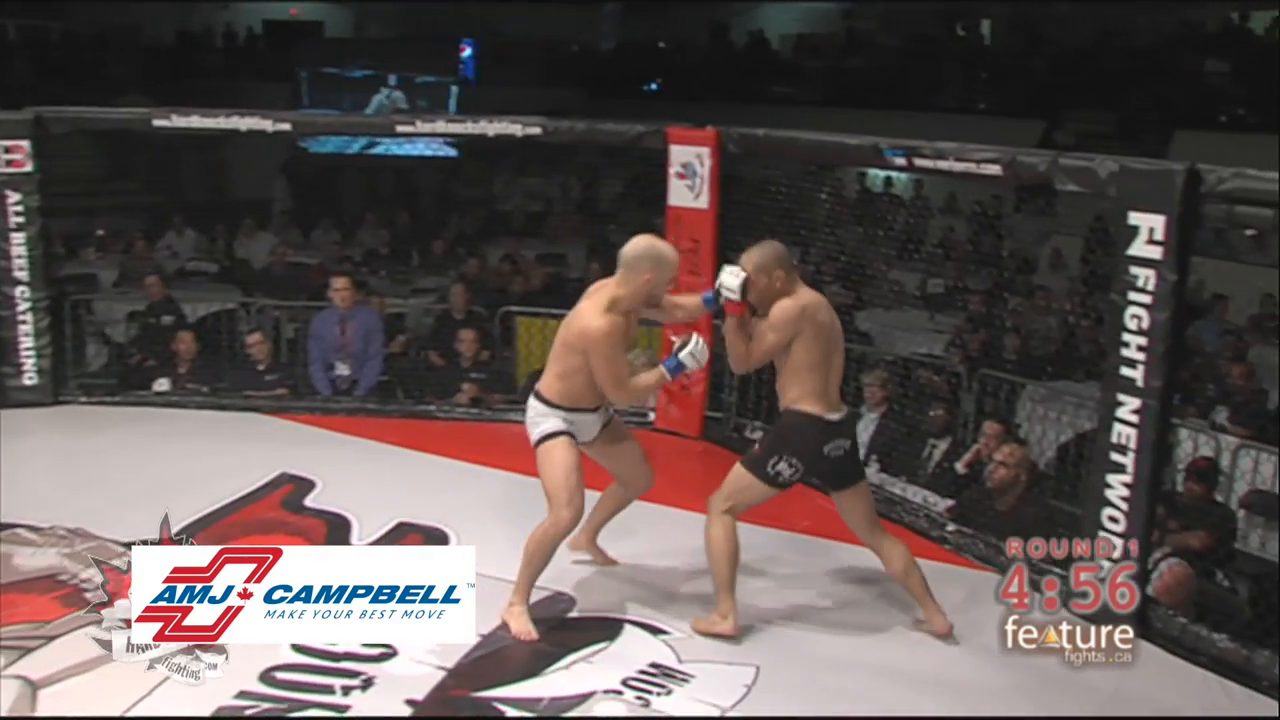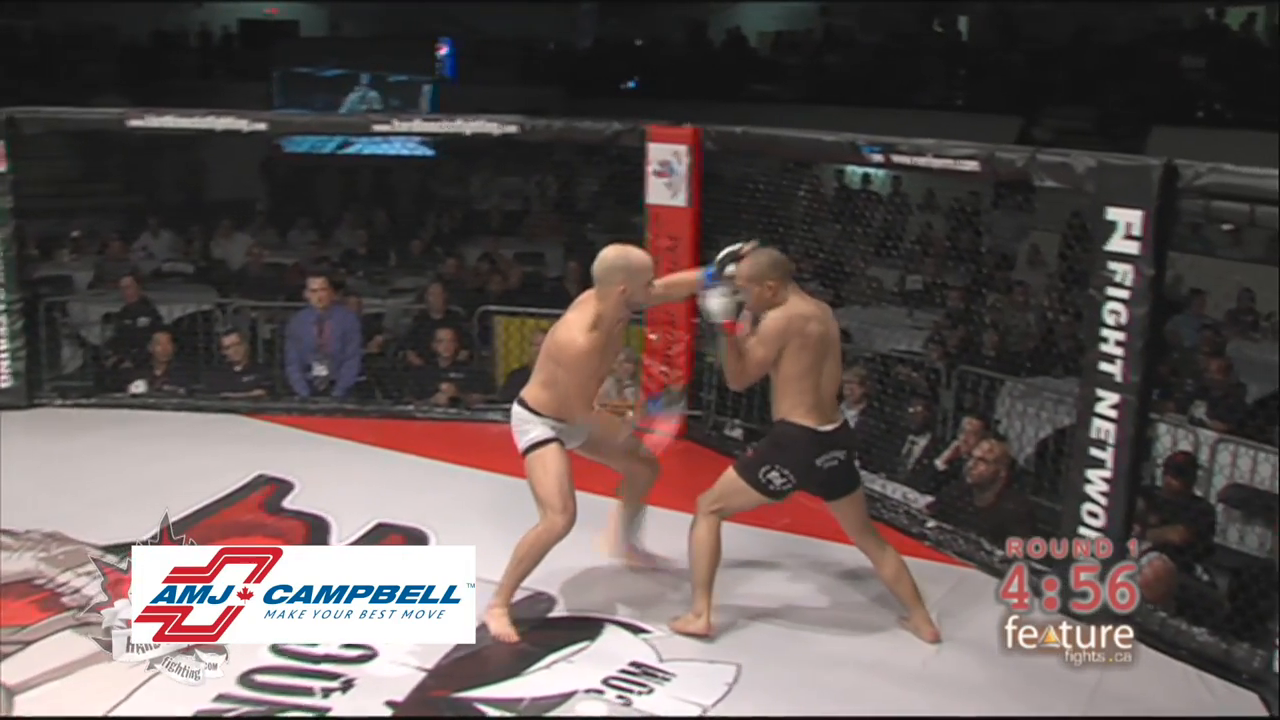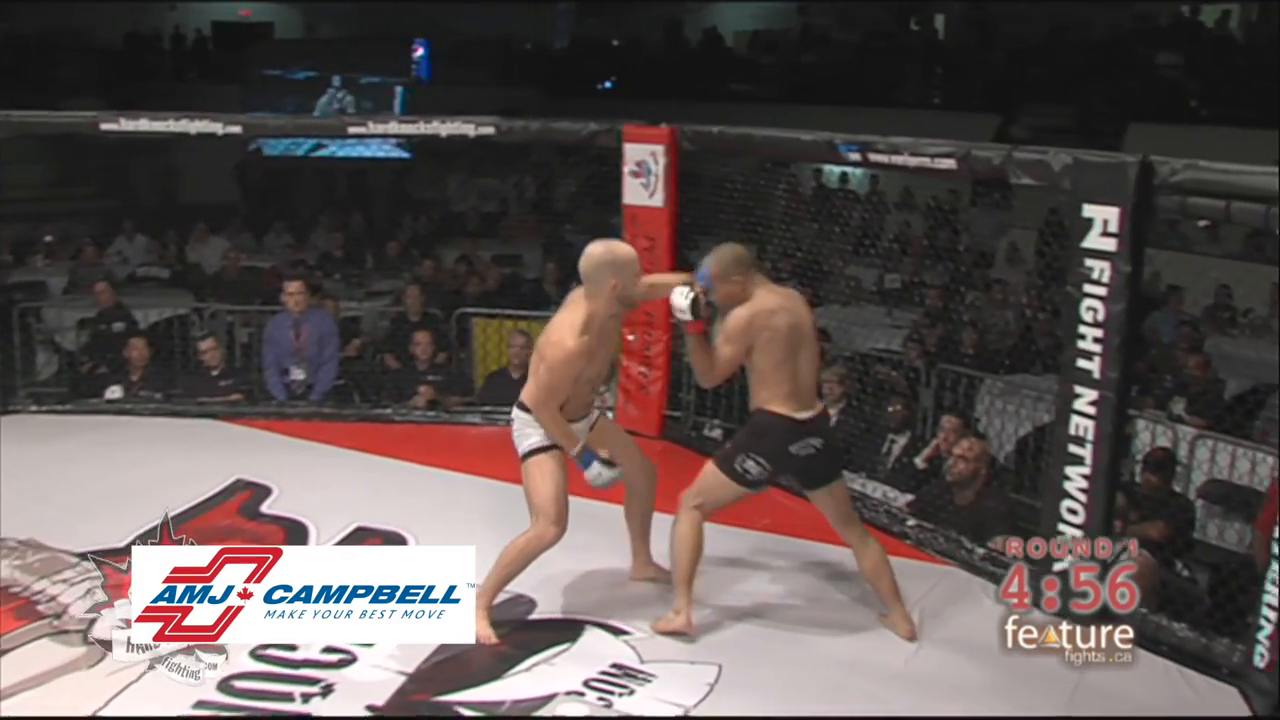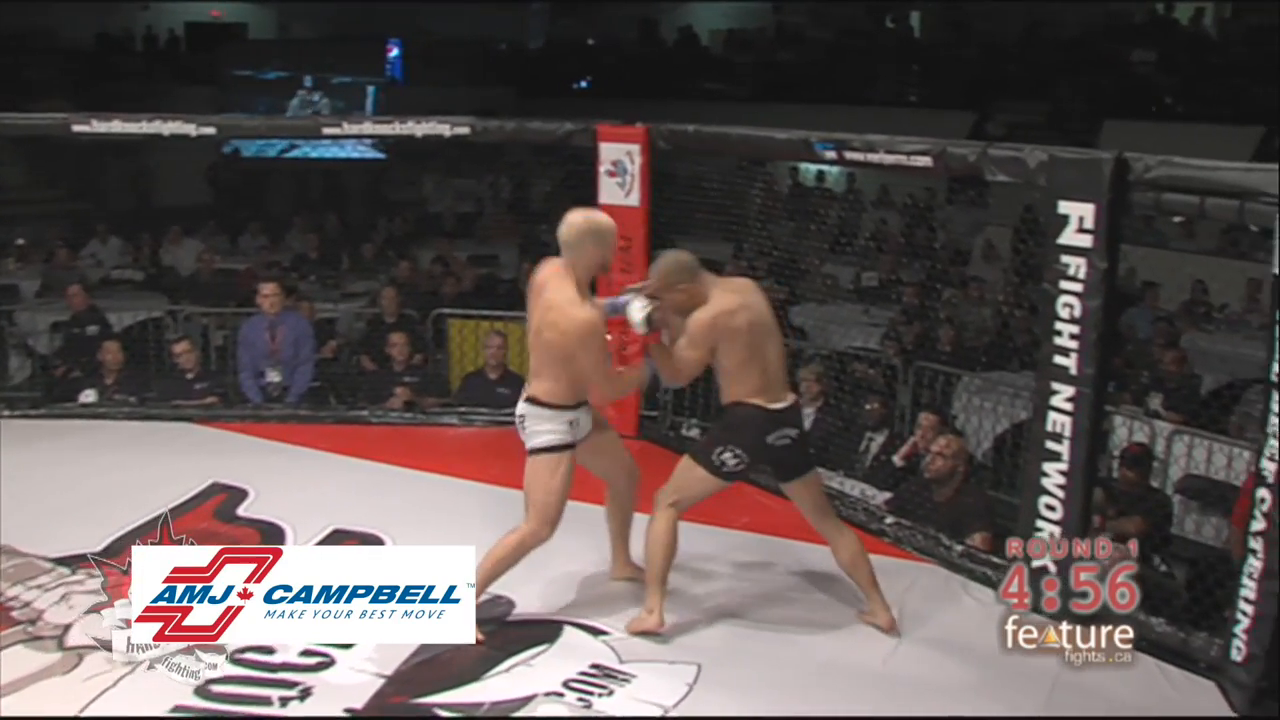
dt=0.3s
person 1, frame 1
left shoulder: (619, 289)
right shoulder: (599, 325)
left elbow: (673, 310)
right elbow: (624, 394)
left wrist: (716, 298)
right wrist: (675, 367)
left hip: (593, 411)
right hip: (553, 415)
left knee: (639, 479)
right knee: (566, 513)
left ankle: (586, 540)
right ankle: (517, 602)
person 1, frame 2
left shoulder: (612, 299)
right shoulder: (581, 341)
left elbow: (668, 288)
right elbow: (582, 413)
left wrist: (714, 273)
left hip: (574, 414)
right hip: (539, 422)
left knee: (642, 465)
right knee: (559, 519)
left ankle: (623, 543)
right ankle: (498, 605)
person 1, frame 3
left shoulder: (604, 299)
right shoulder: (570, 344)
left elbow: (651, 286)
right elbow: (544, 409)
right wrist: (582, 455)
left hip: (582, 417)
right hip: (539, 425)
left knee: (643, 475)
right knee: (549, 528)
left ankle: (642, 564)
right ankle: (478, 607)
person 1, frame 4
left shoulder: (548, 269)
right shoulder: (580, 318)
right elbow: (605, 389)
left wrist: (613, 305)
right wrist: (645, 370)
left hip: (573, 411)
right hip: (549, 420)
left knee: (626, 475)
right knee: (538, 529)
left ankle: (621, 565)
person 2, frame 1
left shoulder: (791, 309)
right shoulder: (814, 303)
left elbow: (742, 363)
right elbow: (761, 344)
left wrist: (734, 306)
right wrist: (743, 307)
left hip: (801, 431)
right hip: (838, 431)
left knee: (720, 509)
right knee: (873, 533)
left ankle: (725, 615)
right ankle: (934, 615)
person 2, frame 2
left shoulder: (781, 320)
right shoulder: (822, 312)
left elbow: (739, 380)
left wrist: (726, 324)
right wrist: (745, 315)
left hip: (793, 443)
right hip: (834, 441)
left knee: (707, 509)
right knee: (869, 539)
left ankle: (700, 615)
right ankle: (922, 621)
person 2, frame 3
left shoulder: (746, 316)
right shoulder: (795, 300)
left elbow: (709, 377)
left wrist: (692, 324)
right wrist: (724, 311)
left hip: (771, 431)
right hip: (814, 429)
left knee: (691, 506)
right knee: (852, 530)
left ankle: (680, 613)
right ankle: (900, 617)
person 2, frame 4
left shoulder: (706, 319)
right shoulder: (747, 287)
left elbow: (675, 377)
left wrist: (652, 331)
right wrist: (671, 318)
left hip: (745, 423)
right hip: (786, 419)
left knee: (667, 503)
right knee: (826, 521)
left ankle: (652, 612)
right ankle: (879, 608)
